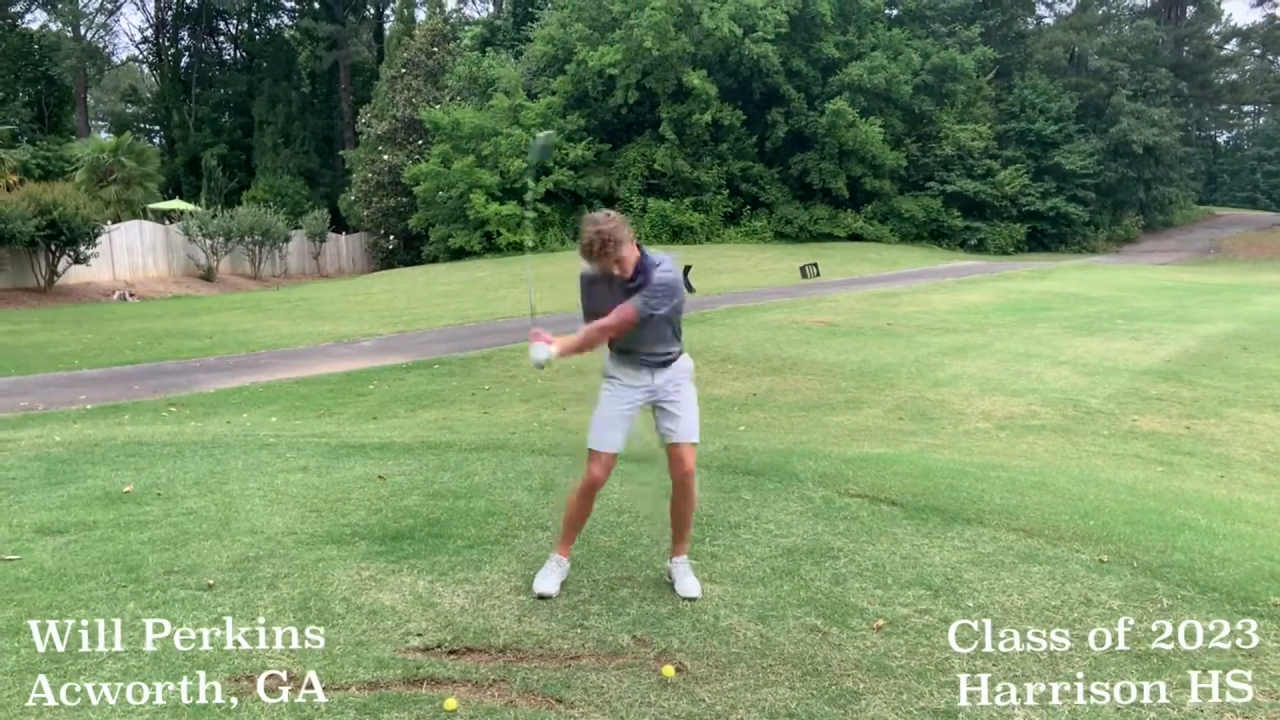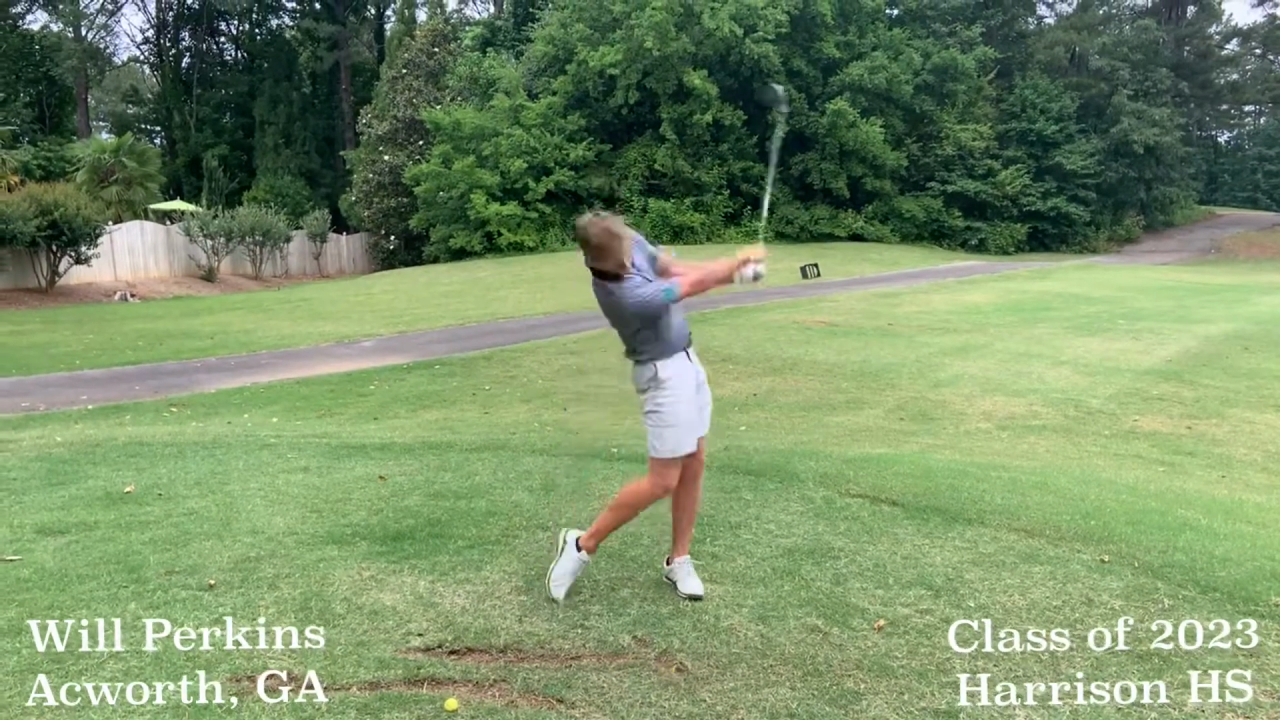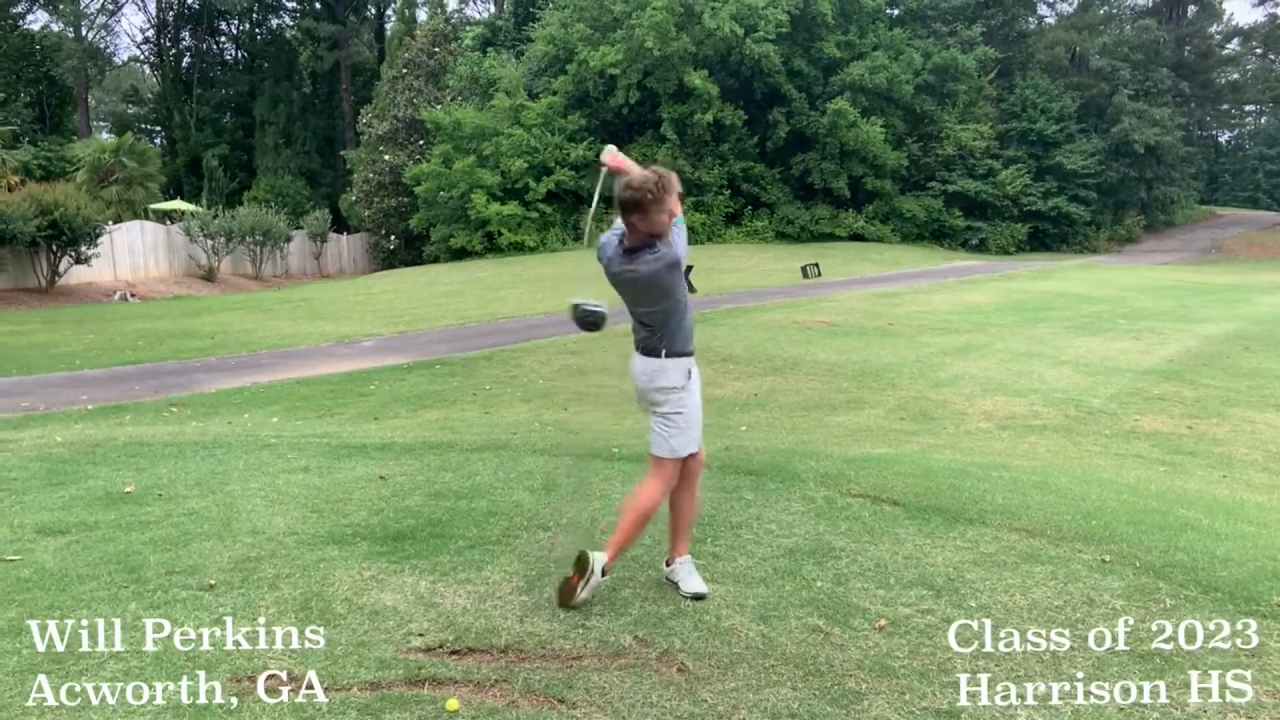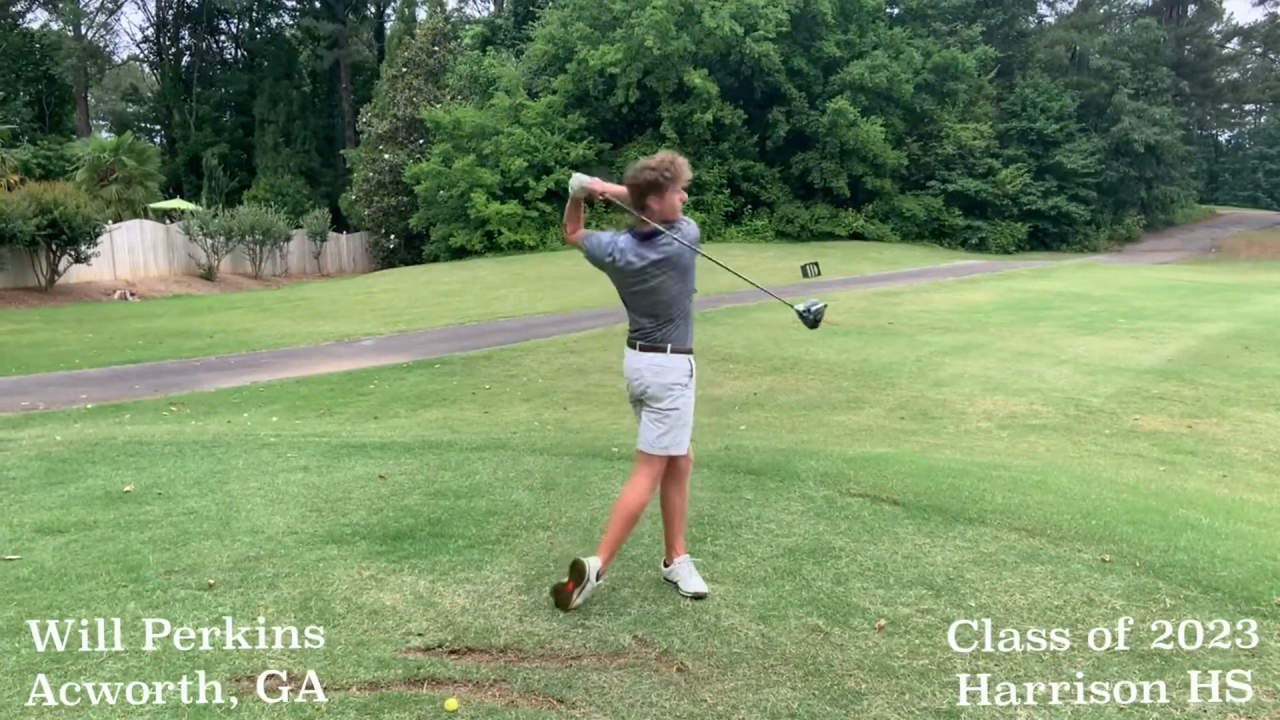
dt=0.2s
person 1, frame 1
left shoulder: (664, 274)
right shoulder: (601, 275)
left elbow: (609, 327)
left wrist: (560, 346)
right wrist: (560, 345)
left hip: (670, 369)
right hip: (625, 374)
left knee: (684, 470)
right knee: (596, 473)
left ankle: (679, 559)
right ankle: (561, 556)
person 1, frame 2
left shoulder: (623, 243)
right shoulder: (619, 293)
left elbow: (665, 265)
right elbow: (685, 286)
left wrist: (730, 267)
right wrist: (739, 262)
left hip: (683, 362)
right hip: (661, 375)
left knee: (695, 463)
right knee: (663, 480)
left ankle: (679, 559)
right ankle: (582, 544)
person 1, frame 3
left shoulder: (611, 248)
right shoulder: (665, 256)
left elbow: (635, 210)
right elbow: (668, 216)
left wrist: (622, 170)
right wrist: (624, 164)
left hip: (652, 362)
right hip: (671, 370)
left knee: (692, 461)
right knee: (664, 475)
left ankle: (679, 557)
right ankle: (601, 562)
person 1, frame 4
left shoulder: (613, 250)
right shoulder: (685, 237)
left elbow: (572, 233)
right elbow: (655, 207)
left wrist: (579, 193)
right wrist: (611, 189)
left hip: (638, 360)
right hip: (670, 366)
left knee: (679, 462)
right knee: (649, 472)
left ankle: (676, 558)
right ankle: (595, 566)
